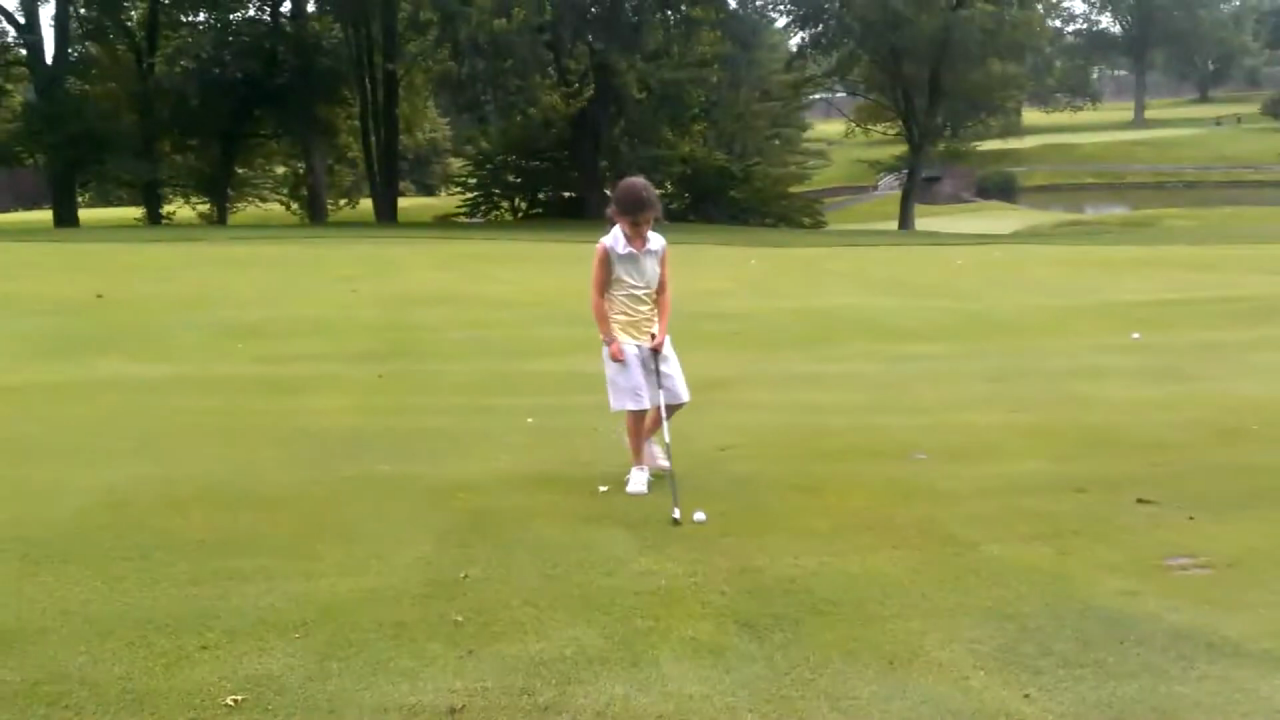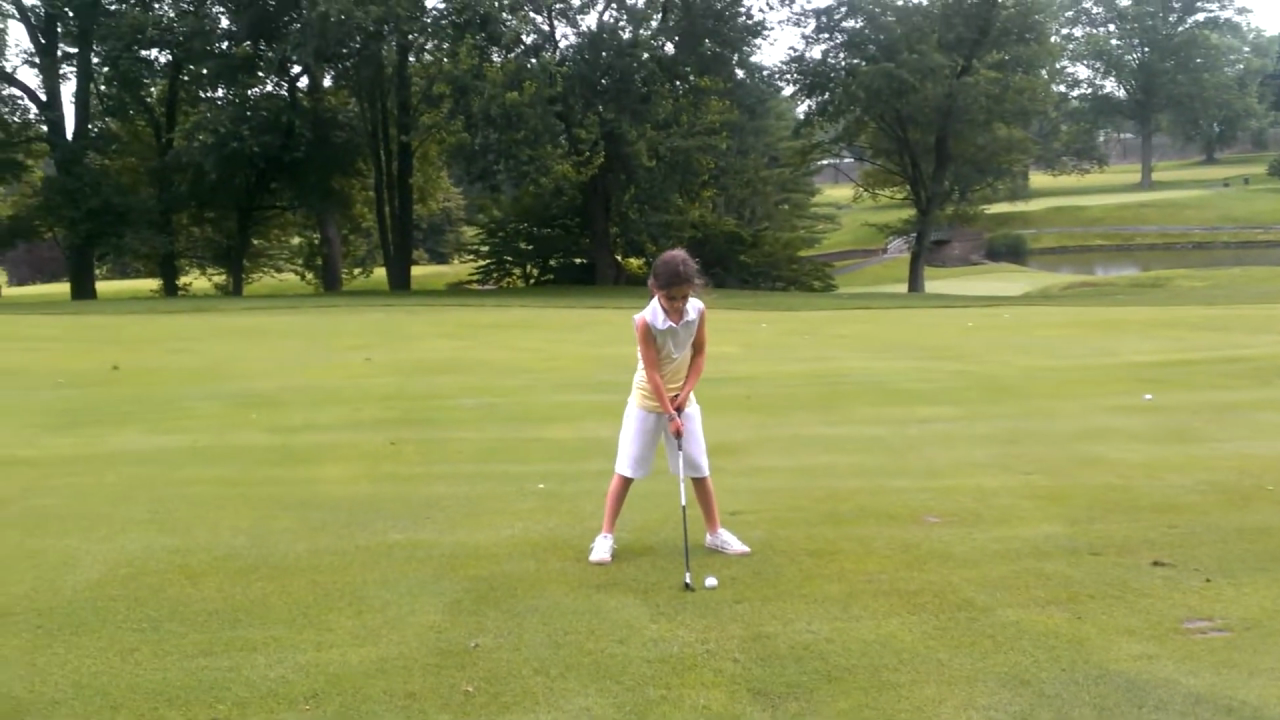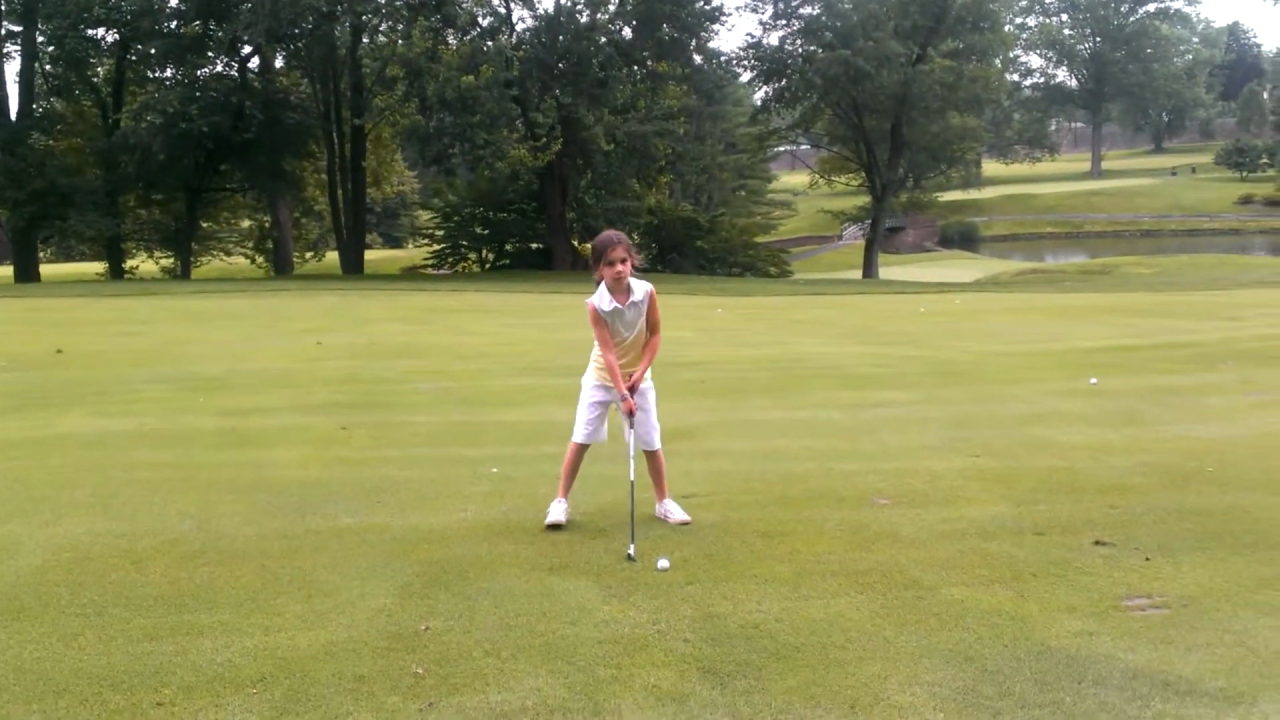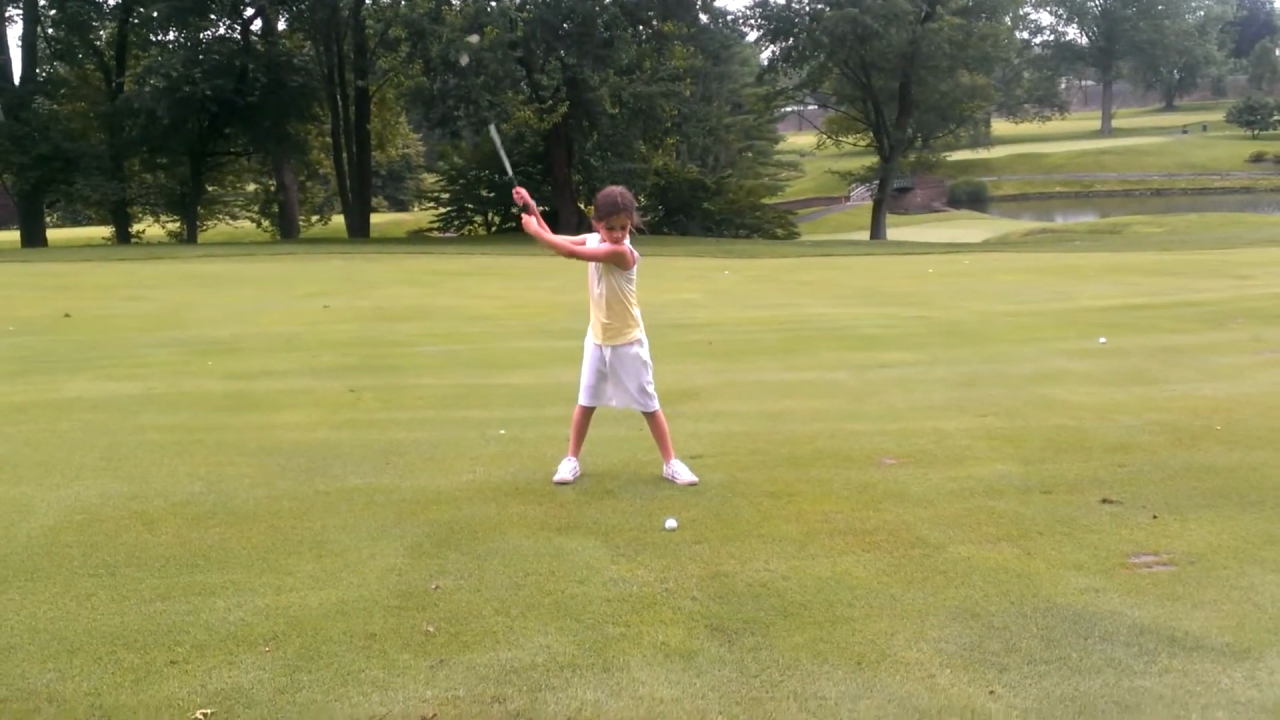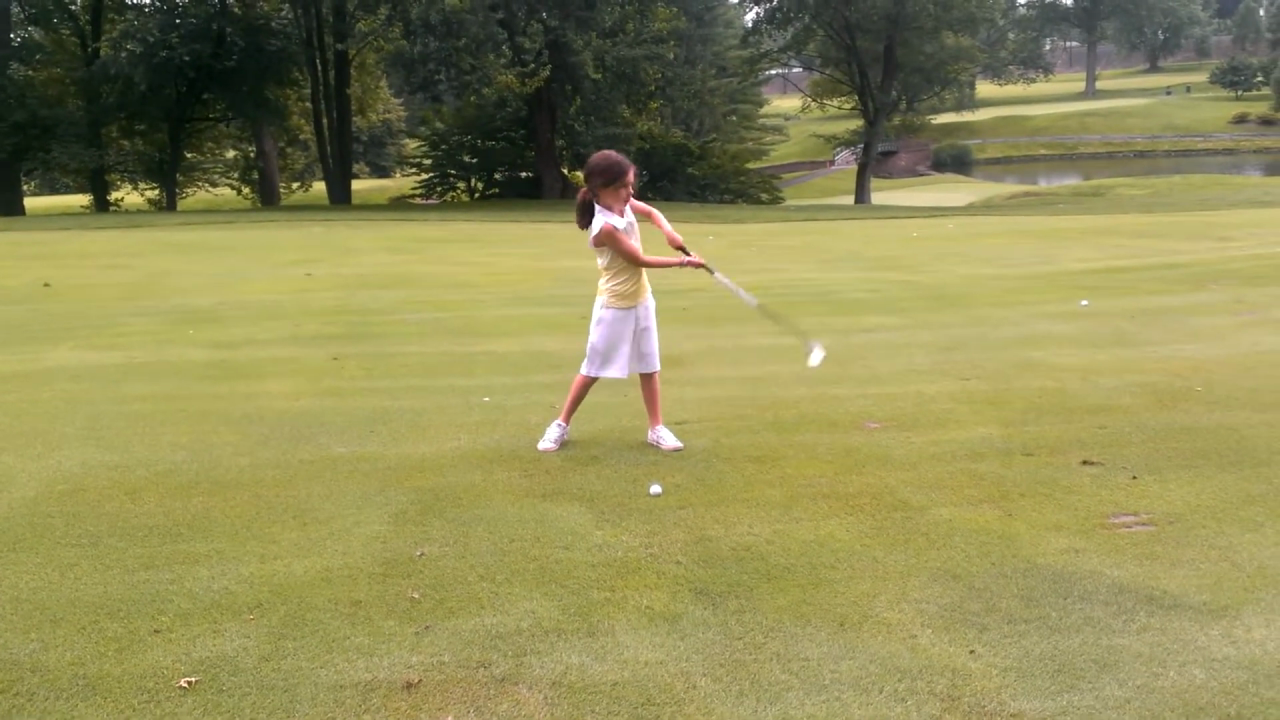
dt=1s
person 1, frame 1
left shoulder: (659, 244)
right shoulder: (607, 248)
left elbow: (663, 291)
right elbow: (598, 296)
left wrist: (662, 331)
right wrist: (611, 339)
left hip: (651, 333)
right hip: (620, 336)
left knee: (674, 396)
right knee: (635, 403)
left ankle: (647, 439)
right ankle: (638, 466)
person 1, frame 2
left shoulder: (698, 311)
right shoulder: (645, 321)
left elbow: (699, 355)
right elbow: (652, 372)
left wrist: (684, 394)
right wrist: (669, 414)
left hip: (683, 400)
right hip: (647, 403)
left knee: (700, 469)
right knee: (626, 470)
left ankle: (715, 532)
right ankle: (605, 536)
person 1, frame 3
left shoulder: (646, 292)
right shoulder: (595, 305)
left elbow: (654, 335)
right elbow: (608, 351)
left wrist: (640, 373)
right wrist: (622, 393)
left hip: (637, 378)
right hip: (601, 378)
left knee: (651, 443)
right knee: (580, 439)
left ankle: (664, 502)
right ankle: (560, 501)
person 1, frame 4
left shoulder: (622, 252)
right shoulder: (593, 241)
left elbow: (569, 251)
right elbow: (556, 241)
left wrist: (534, 229)
right wrist: (533, 212)
left hip: (627, 341)
right hip: (597, 337)
left knee: (647, 403)
right knee: (586, 400)
left ankle: (670, 462)
right ankle: (572, 459)
person 1, frame 5
left shoulder: (623, 205)
right shoulder: (605, 227)
left elbow: (651, 211)
right elbow: (640, 260)
left wrist: (669, 231)
right wrist: (682, 261)
left hip: (640, 300)
right hip: (614, 306)
left knee: (649, 367)
right knee: (593, 368)
left ankle: (656, 428)
right ankle: (561, 425)
